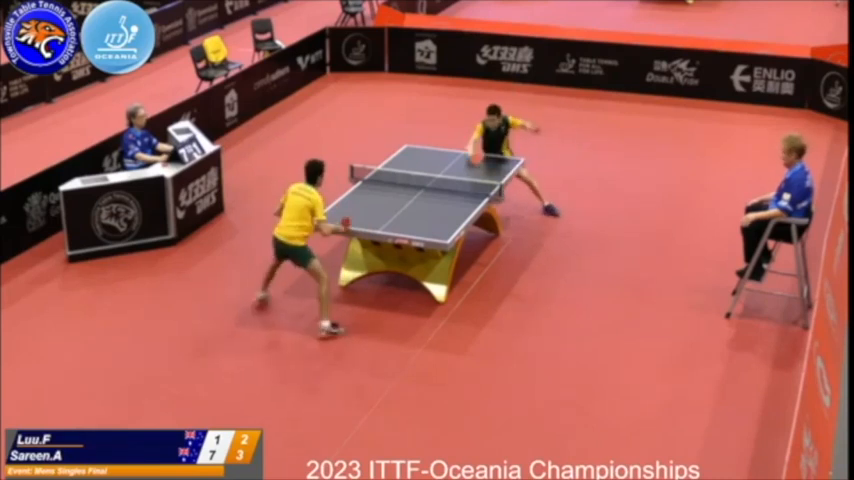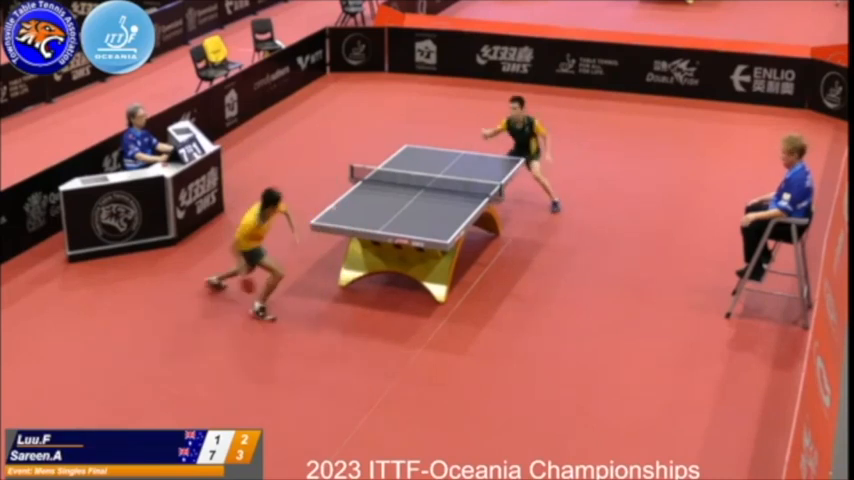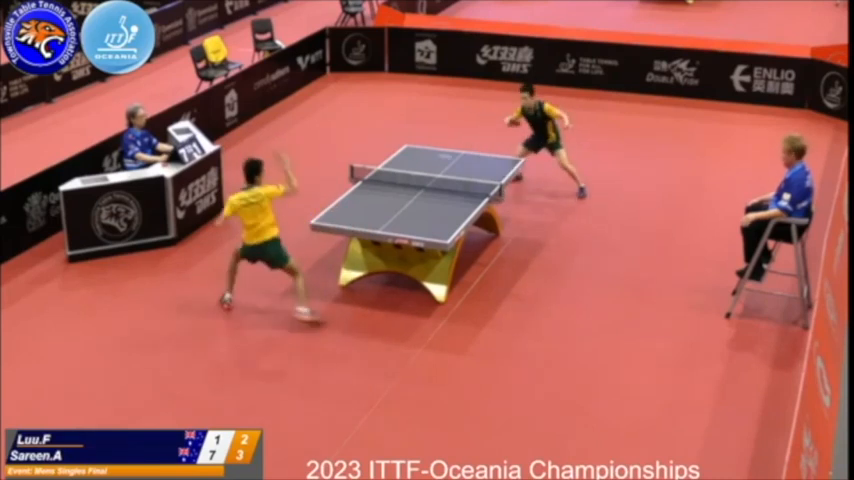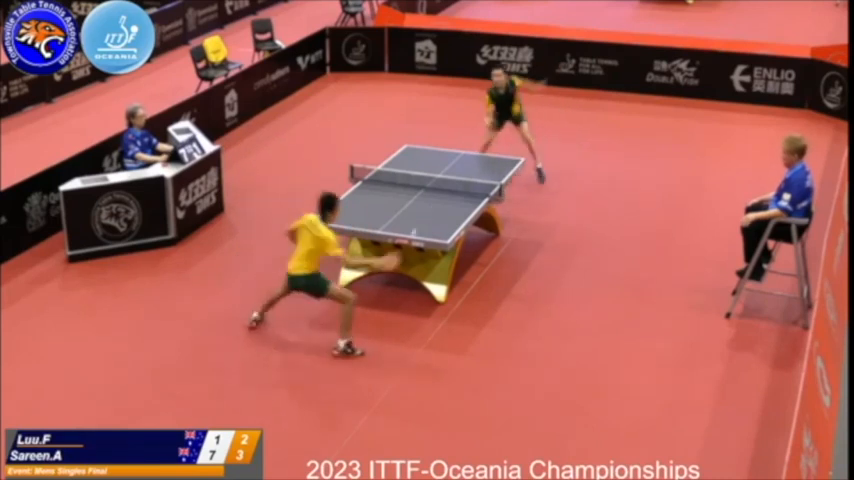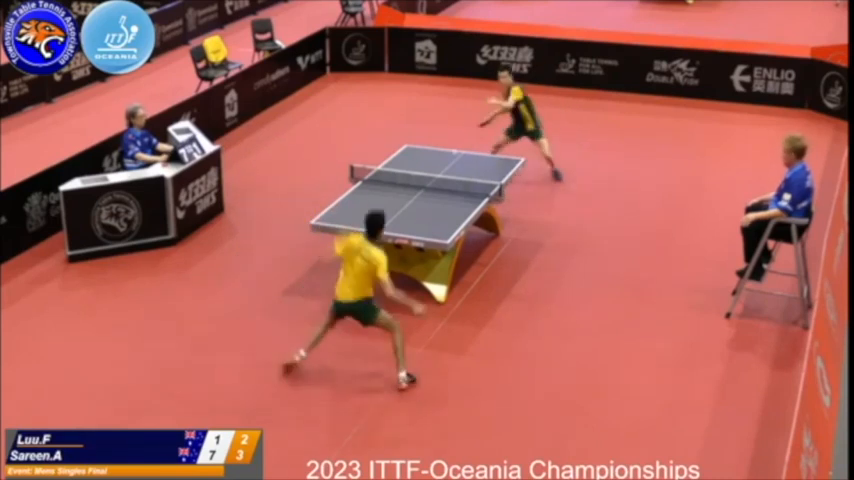
dt=0.5s
person 1, frame 1
left shoulder: (293, 188)
right shoulder: (316, 198)
left elbow: (278, 212)
right elbow: (323, 230)
right wrist: (339, 229)
left hip: (279, 238)
right hip: (296, 244)
left knee: (275, 264)
right knee: (323, 279)
left ankle: (261, 296)
right ankle: (325, 324)
person 1, frame 2
left shoulder: (272, 207)
right shoulder: (250, 223)
left elbow: (285, 211)
right elbow: (234, 247)
left wrist: (293, 231)
right wrist: (241, 270)
left hip: (253, 244)
right hip: (246, 247)
left knee: (249, 268)
right knee: (278, 274)
left ankle: (216, 281)
right ankle: (259, 307)
person 1, frame 3
left shoulder: (234, 200)
right shoulder: (267, 192)
left elbow: (219, 222)
right elbow: (293, 188)
right wrist: (286, 165)
left hip: (251, 246)
right hip: (271, 244)
left knee: (235, 256)
right knee: (298, 274)
left ankle: (228, 296)
right ankle: (302, 309)
person 1, frame 4
left shoulder: (308, 219)
right shoulder: (326, 236)
left elbow: (290, 233)
right elbow: (349, 261)
right wrist: (377, 262)
left hip: (293, 273)
right hip: (308, 276)
left knee: (284, 291)
right knee: (350, 299)
left ankle: (257, 316)
right ankle: (342, 344)
person 1, frame 5
left shoulder: (352, 240)
right shoulder: (379, 257)
right elbow: (389, 291)
right wrist: (412, 304)
left hip: (341, 301)
right hip: (361, 304)
left knee: (327, 326)
right knee: (396, 329)
left ankle: (299, 358)
right ankle: (402, 375)
person 2, frame 1
left shoulder: (797, 177)
right shoulder: (798, 170)
left elbow: (784, 211)
right elbow: (781, 194)
left wrist: (755, 216)
right wrist: (760, 199)
right hip: (791, 214)
left knee: (750, 226)
right knee: (751, 209)
left ankle: (756, 267)
right ankle: (763, 256)
person 2, frame 2
left shoulder: (797, 178)
right shoulder: (798, 170)
left elbow: (784, 211)
right elbow: (782, 194)
left wrist: (755, 216)
right wrist: (760, 199)
right hip: (791, 214)
left knee: (750, 226)
right knee: (751, 209)
left ankle: (757, 268)
right ankle: (764, 257)
person 2, frame 3
left shoulder: (797, 178)
right shoulder: (799, 170)
left elbow: (783, 211)
right elbow: (781, 194)
left wrist: (755, 216)
right wrist: (760, 199)
right hip: (791, 214)
left knee: (750, 226)
right knee: (751, 209)
left ankle: (757, 267)
right ankle: (764, 256)
person 2, frame 4
left shoulder: (797, 178)
right shoulder: (798, 170)
left elbow: (784, 211)
right elbow: (781, 194)
left wrist: (755, 216)
right wrist: (760, 199)
right hip: (792, 214)
left knee: (750, 226)
right knee: (751, 209)
left ankle: (756, 267)
right ankle: (764, 257)
person 2, frame 5
left shoulder: (797, 178)
right shoulder: (799, 170)
left elbow: (784, 211)
right elbow: (781, 194)
left wrist: (755, 216)
right wrist: (760, 199)
right hip: (791, 213)
left knee: (750, 226)
right knee: (751, 209)
left ankle: (756, 267)
right ankle: (764, 256)
person 3, frame 1
left shoulder: (507, 121)
right shoulder: (482, 126)
left elbow: (522, 123)
right elbow: (472, 142)
left wrist: (531, 128)
right wrist: (470, 152)
left hip: (506, 157)
left knee: (527, 178)
left ankle: (546, 205)
person 3, frame 2
left shoulder: (533, 123)
right shoulder: (508, 122)
left elbow: (545, 136)
right elbow: (496, 131)
left wrist: (547, 153)
right wrist: (487, 133)
left hip: (531, 152)
right hip: (517, 151)
left knee: (537, 175)
left ankle: (555, 200)
person 3, frame 3
left shoulder: (545, 107)
right shoulder: (523, 109)
left elbow: (562, 115)
right elbow: (509, 119)
left wrist: (566, 123)
right wrist: (509, 121)
left hip: (552, 138)
right hip: (538, 137)
left knee: (563, 164)
right knee: (518, 156)
left ankle: (582, 186)
right ankle: (517, 174)
person 3, frame 4
left shoulder: (512, 82)
right shoulder: (491, 92)
left elbow: (523, 82)
right elbow: (488, 112)
left wrist: (535, 85)
right wrist: (488, 122)
left hip: (515, 112)
right hip: (499, 115)
left knee: (527, 139)
right knee: (488, 141)
left ankle: (538, 167)
person 3, frame 5
left shoulder: (516, 89)
right shoulder: (508, 91)
left elbow: (509, 106)
left wrist: (496, 101)
right wrist: (492, 115)
left hip: (532, 126)
right hip: (519, 125)
left knee: (546, 154)
right knee: (497, 146)
left ankle: (554, 168)
